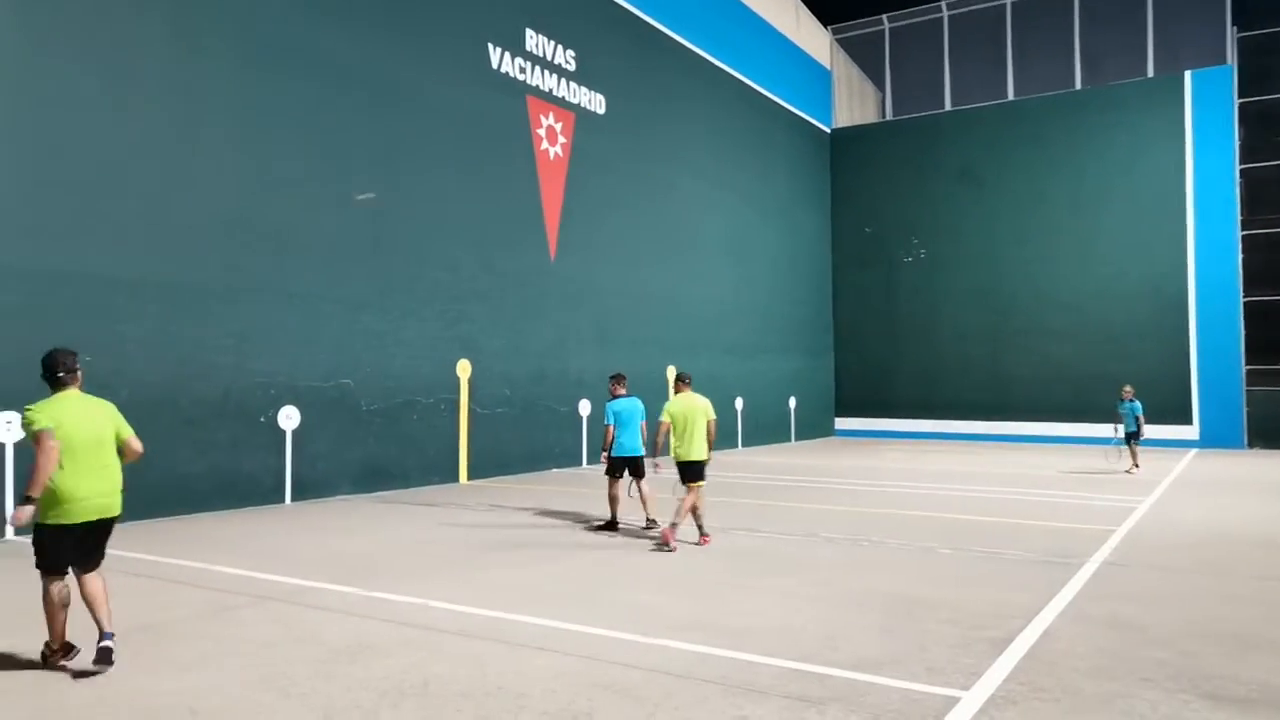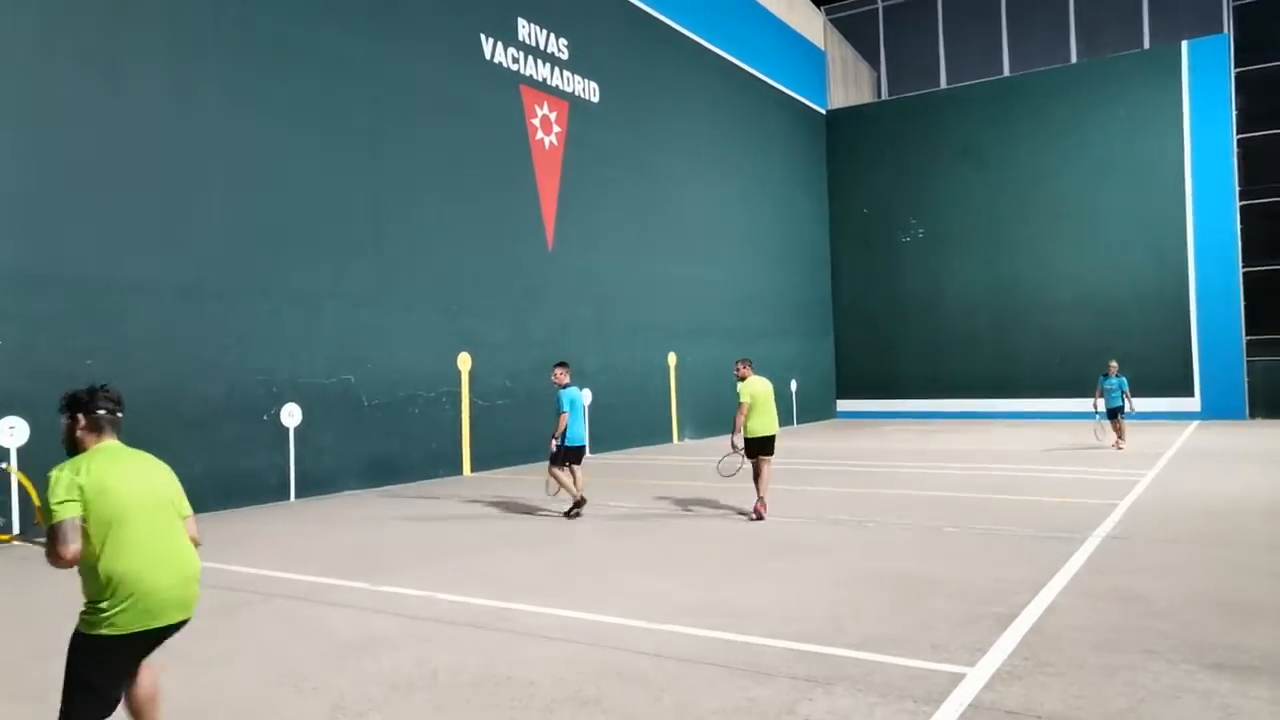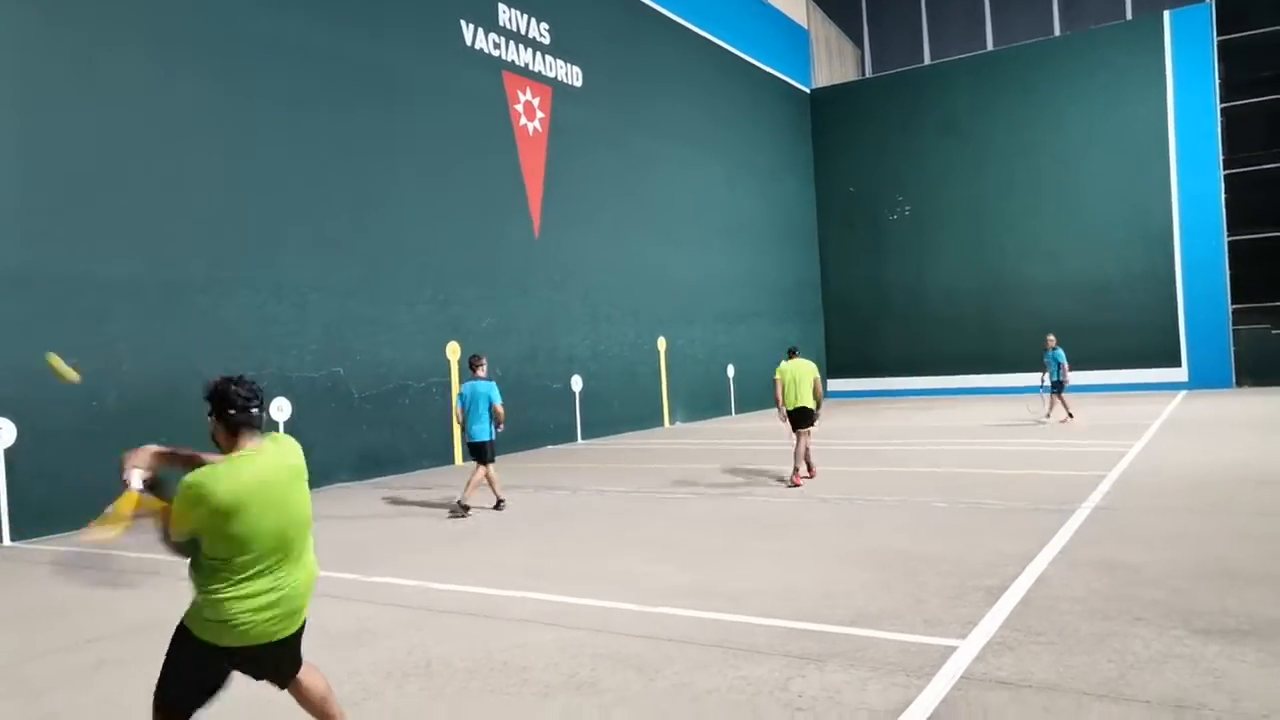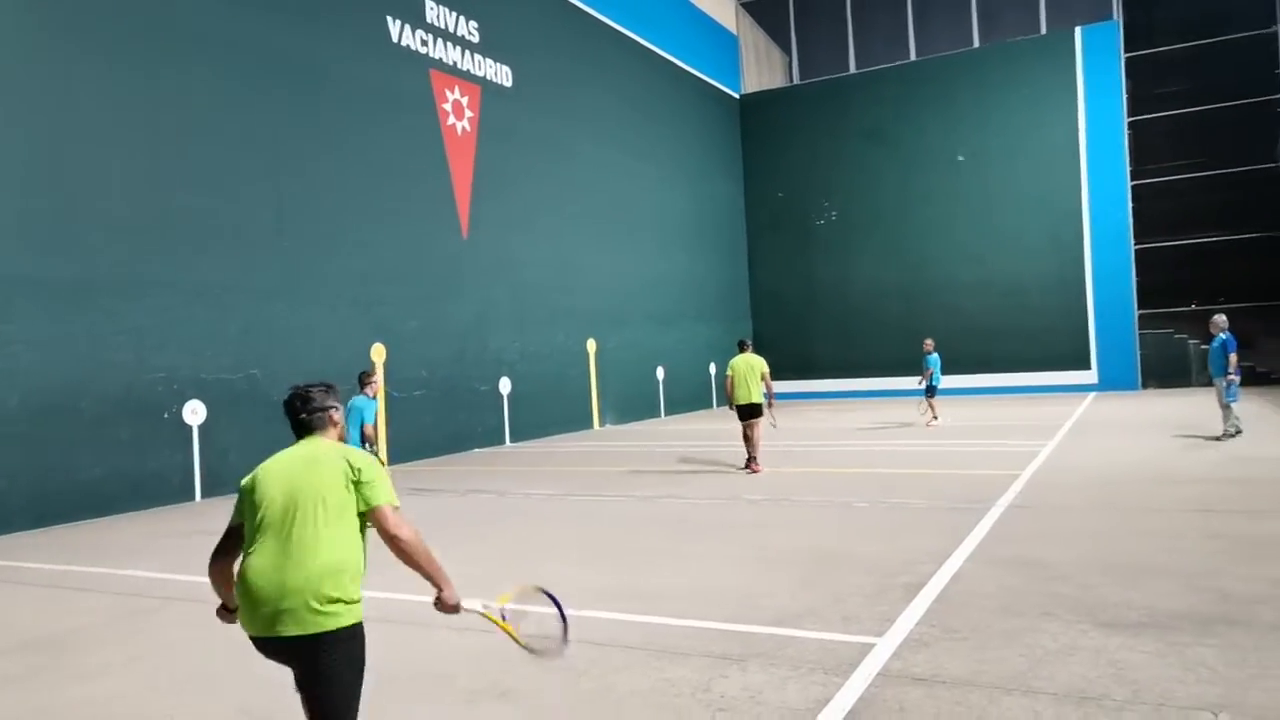
dt=1s
person 1, frame 1
left shoulder: (38, 411)
right shoulder: (105, 408)
left elbow: (49, 448)
right elbow: (135, 448)
left wrist: (29, 499)
left hip: (62, 511)
right hip: (105, 506)
left knee: (52, 576)
right knee: (89, 570)
left ankle: (59, 647)
right ankle: (106, 635)
person 1, frame 2
left shoulder: (68, 475)
right shoulder: (157, 467)
left elbow: (67, 552)
right elbow: (192, 535)
left wrist: (52, 554)
left hip: (123, 609)
right hip: (181, 596)
right knee: (131, 658)
person 1, frame 3
left shoulder: (202, 486)
right shoulder: (287, 451)
left elbow: (177, 541)
right wrist: (164, 453)
left hip: (221, 623)
right hip: (287, 609)
right knee: (292, 673)
person 1, frame 4
left shoulder: (258, 475)
right shoulder: (354, 460)
left elbow: (220, 563)
right elbow: (395, 531)
left wrist: (229, 603)
right wrist: (442, 584)
left hip: (263, 621)
right hip: (327, 610)
left knee: (312, 677)
